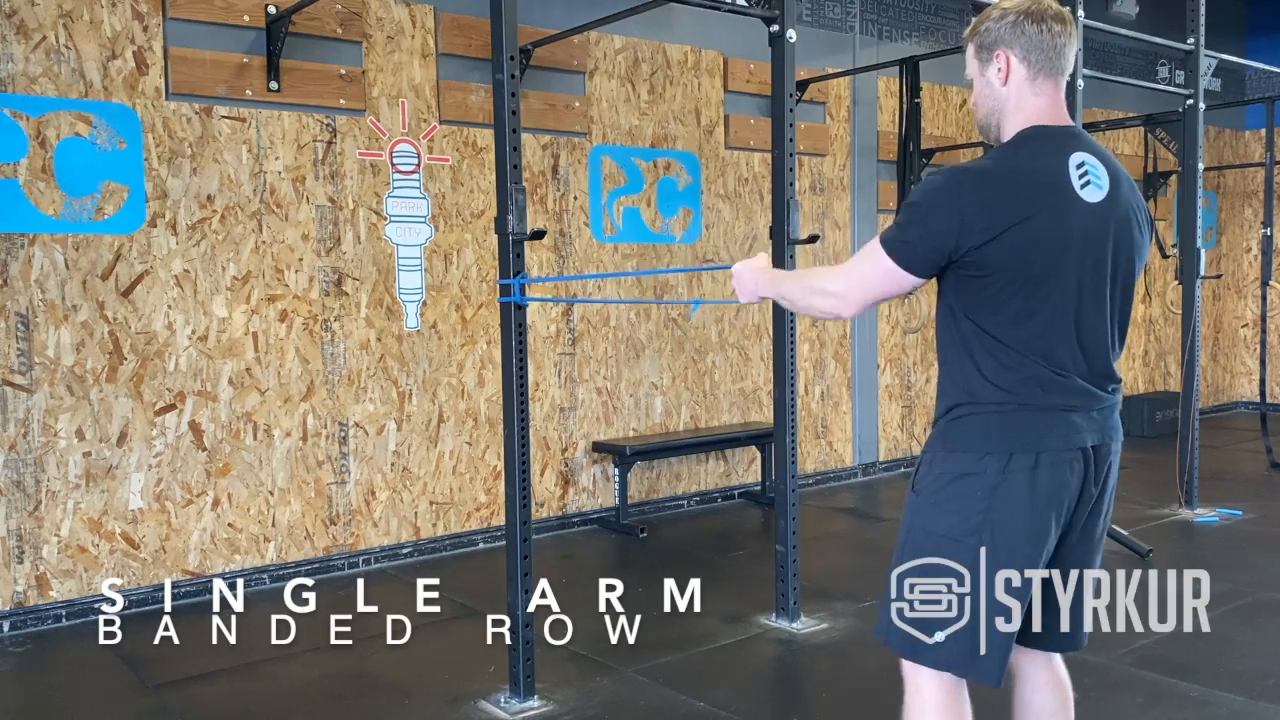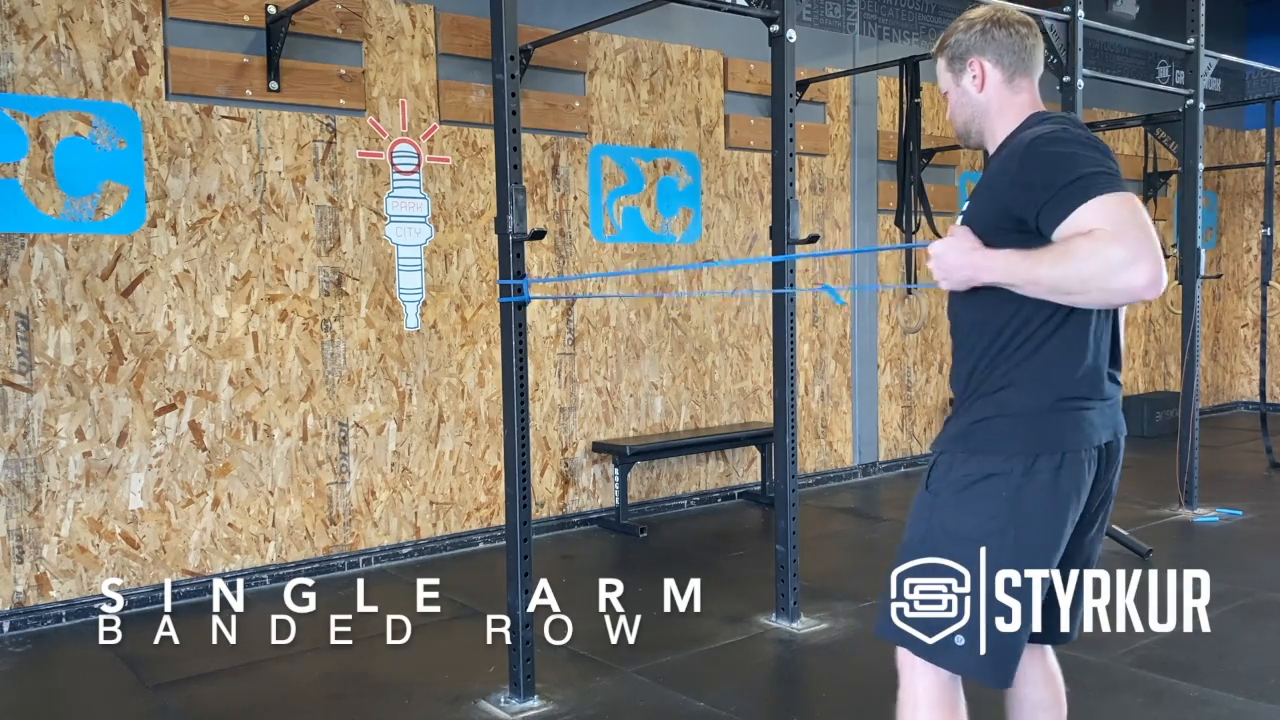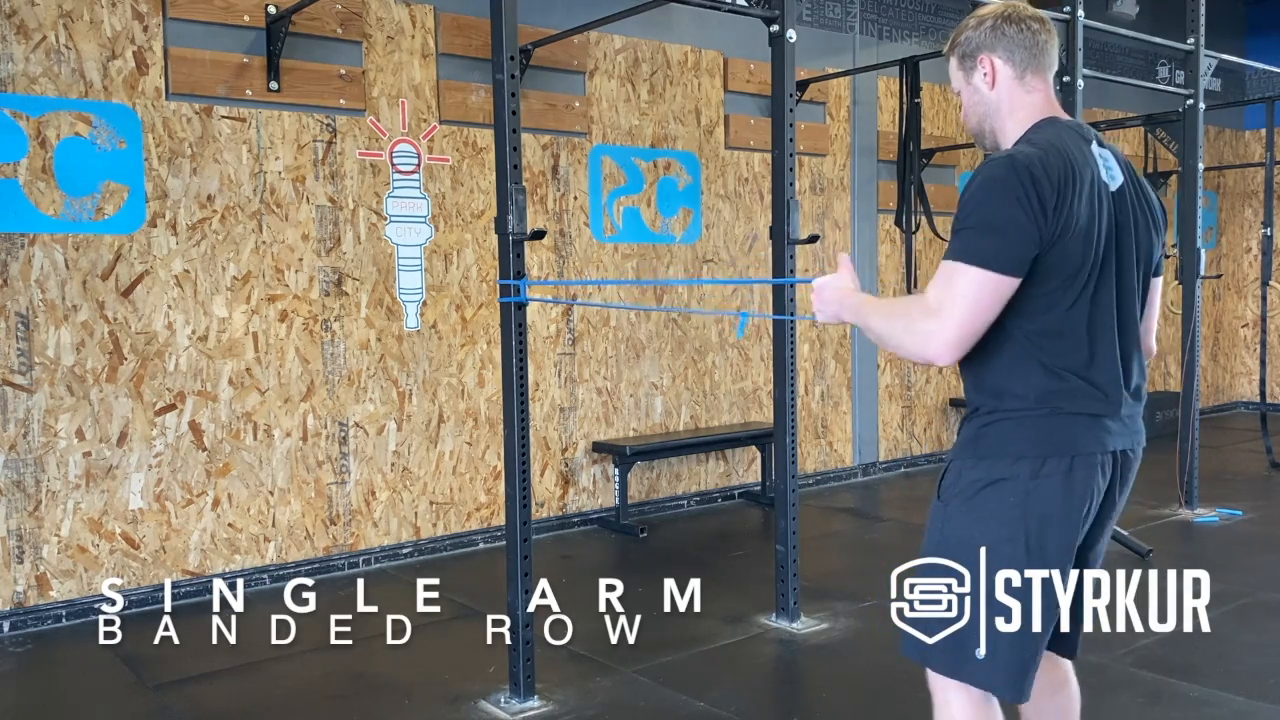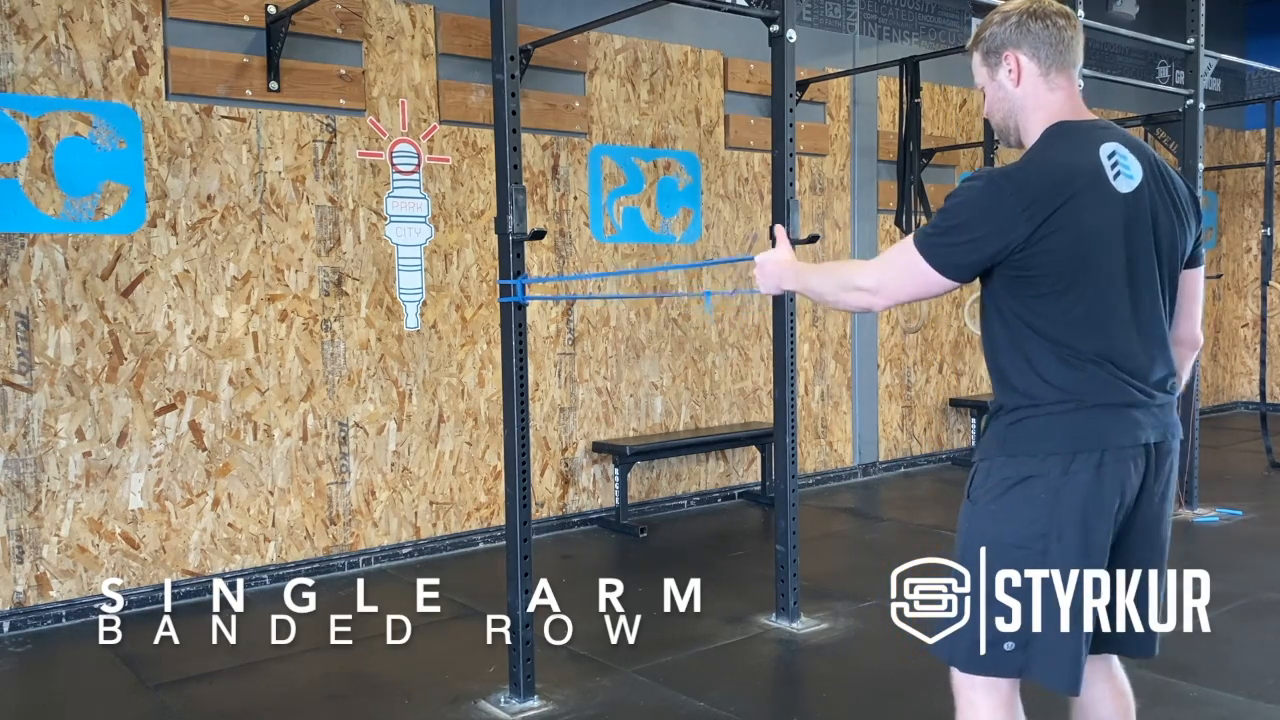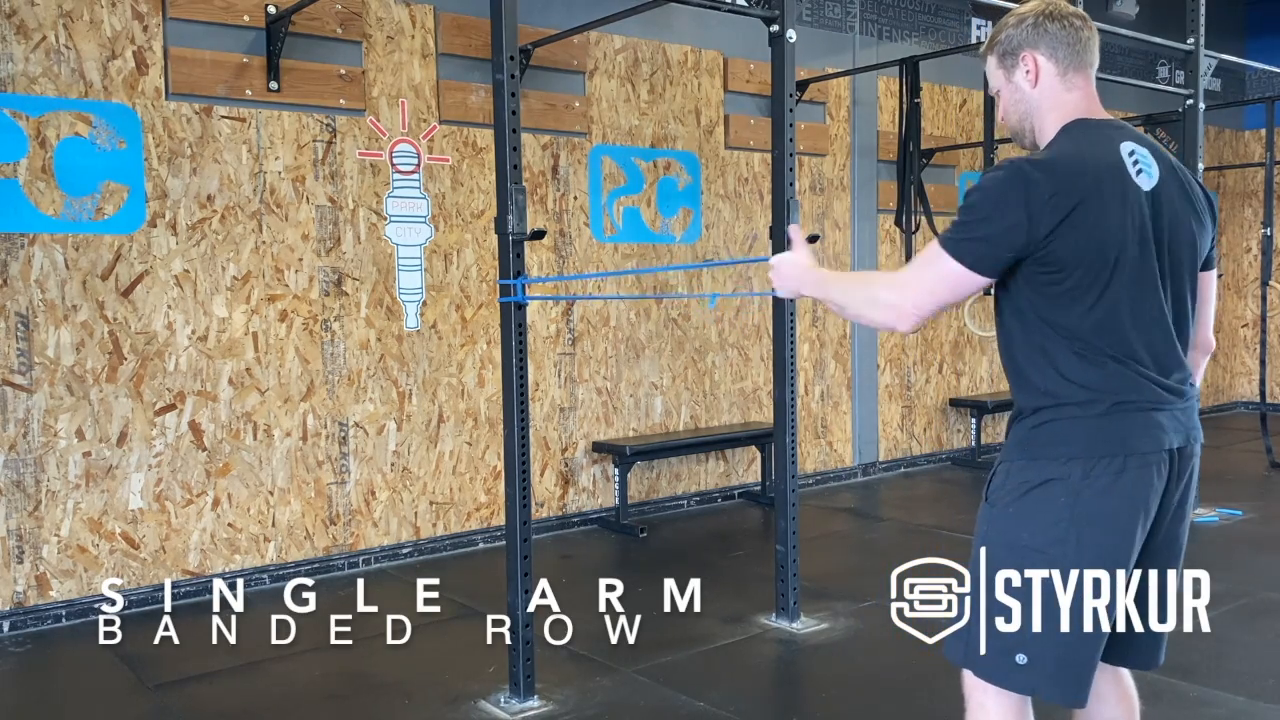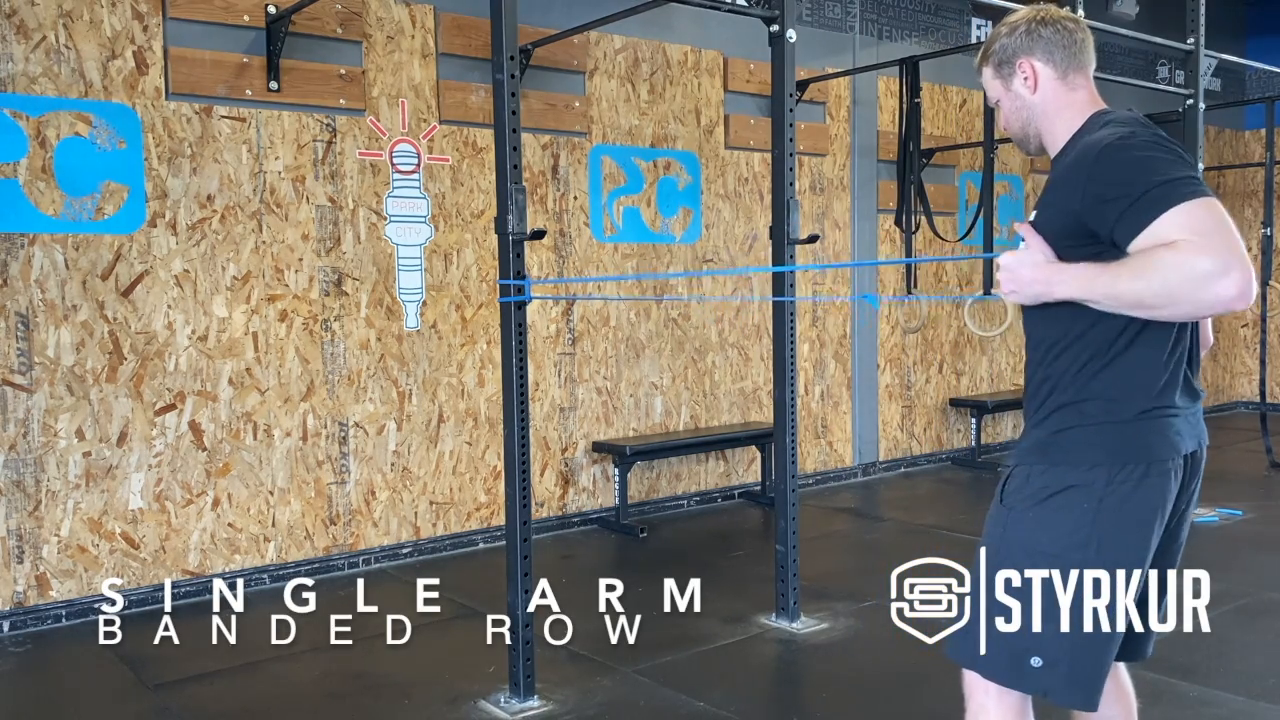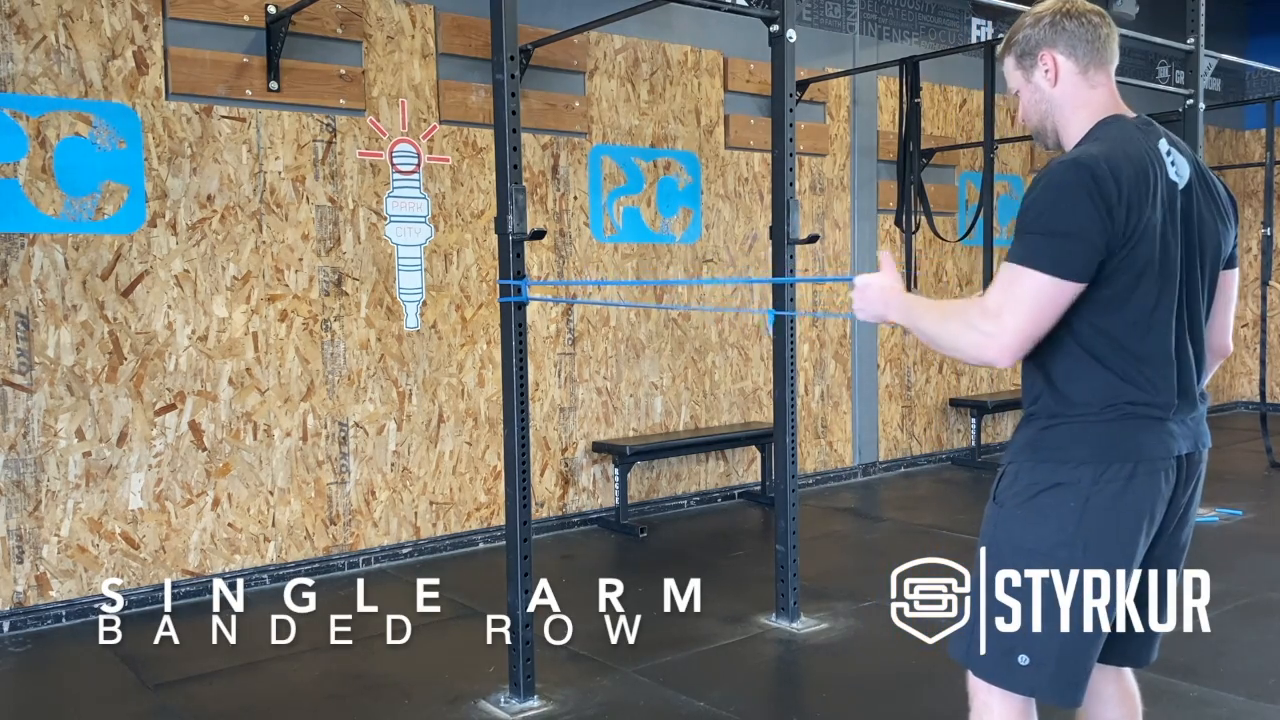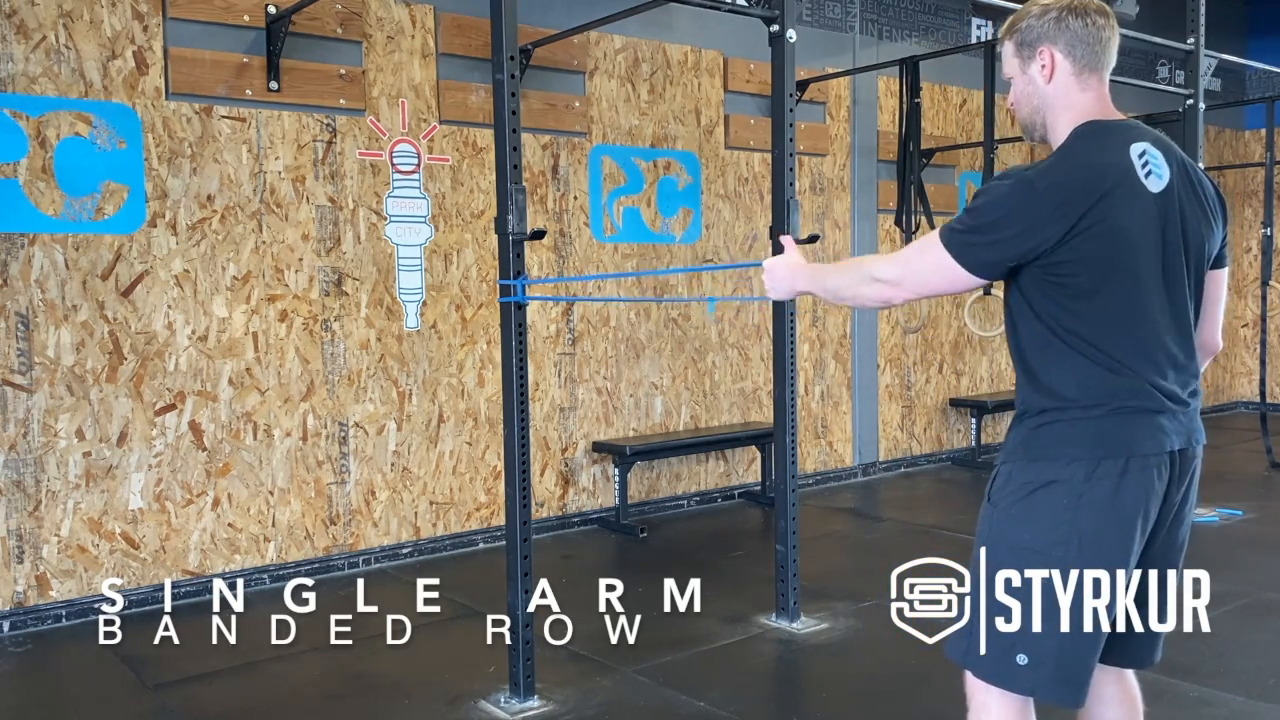
dt=0.5s
person 1, frame 1
left shoulder: (971, 190)
right shoulder: (1123, 189)
left elbow: (845, 293)
left wrist: (764, 280)
left hip: (995, 455)
right hip: (1090, 448)
left knee: (931, 662)
right knee: (1032, 644)
person 1, frame 2
left shoulder: (1049, 151)
right shoulder: (1042, 159)
left elbow: (1134, 267)
left wrist: (984, 262)
left hip: (1008, 447)
right hip: (1077, 438)
left knee: (925, 654)
right knee: (1022, 641)
person 1, frame 3
left shoulder: (1014, 177)
right shoulder: (1127, 180)
left elbow: (940, 335)
right elbow: (1143, 339)
left wrist: (850, 301)
left hip: (1020, 458)
right hip: (1111, 446)
right knee: (1032, 644)
person 1, frame 4
left shoulder: (1014, 192)
right shoulder: (1164, 180)
left elbow: (876, 288)
right elbow: (1187, 337)
left wrist: (788, 273)
left hip: (1050, 458)
right hip: (1148, 449)
right knee: (1094, 653)
person 1, frame 5
left shoulder: (1031, 184)
right shoulder: (1180, 181)
left elbow: (902, 305)
right elbow: (1200, 342)
left wrist: (807, 276)
left hip: (1071, 462)
right hip: (1167, 450)
right knee: (1100, 659)
person 1, frame 6
left shoulder: (1115, 154)
right shoulder: (1118, 157)
left elbow: (1223, 278)
right elbow: (1187, 327)
left wrist: (1059, 277)
left hip: (1090, 460)
right hip: (1159, 447)
right knee: (1094, 656)
person 1, frame 7
left shoulder: (1080, 178)
right shoulder: (1197, 177)
left elbow: (996, 337)
right elbow: (1218, 342)
left wrist: (893, 302)
left hip: (1081, 466)
right hip: (1175, 454)
right knee: (1105, 661)
person 1, frame 8
left shoulder: (1047, 190)
right shoulder: (1191, 179)
left elbow: (893, 280)
right elbow: (1208, 340)
left wrist: (801, 275)
left hip: (1076, 463)
right hip: (1172, 451)
right knee: (1104, 660)
